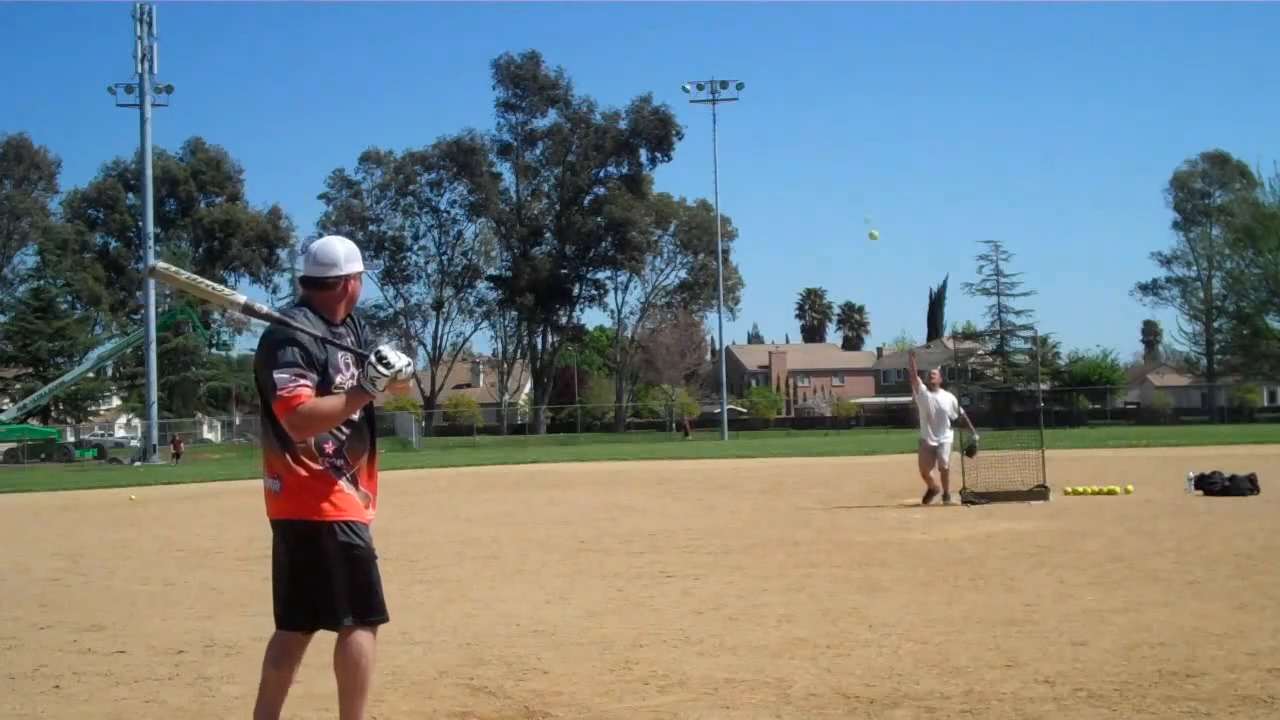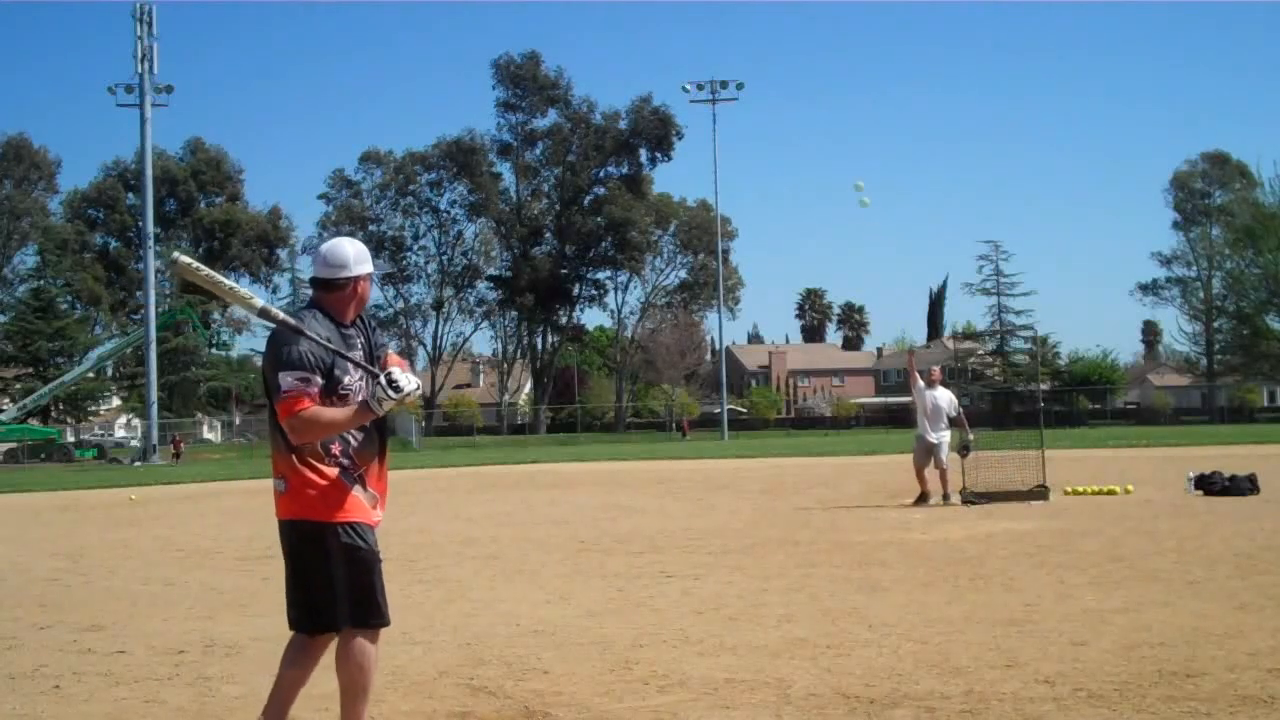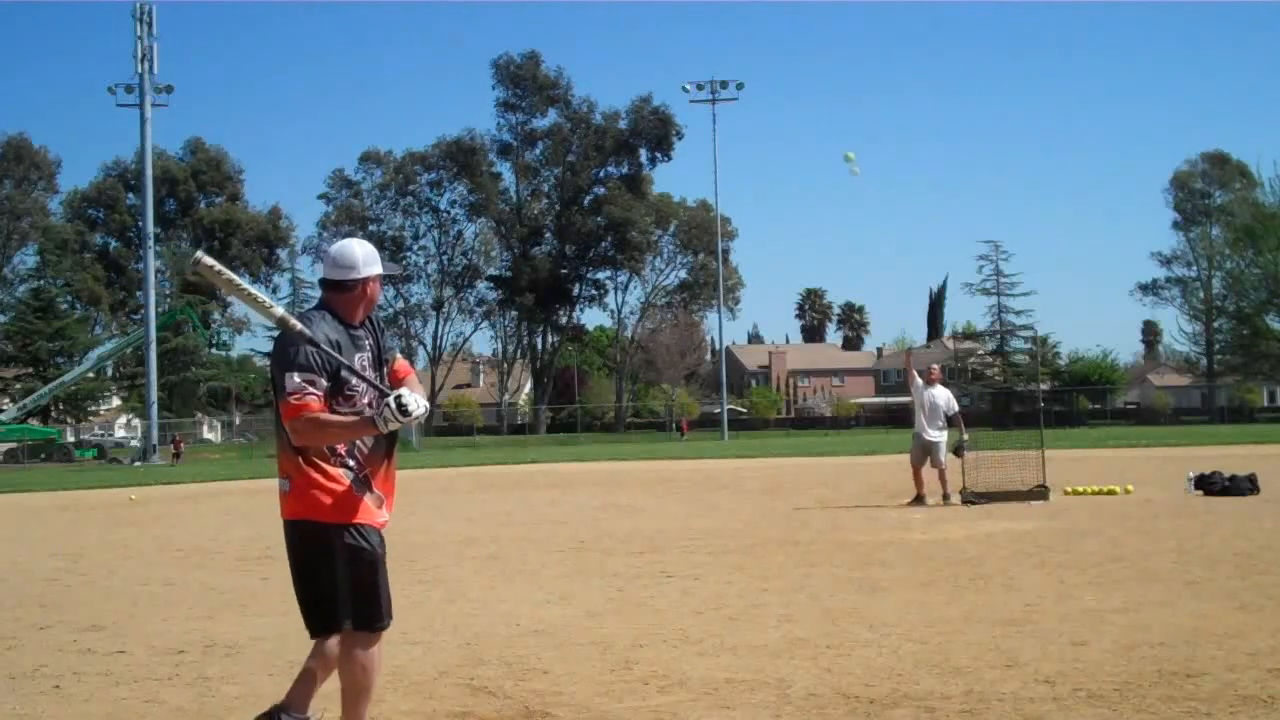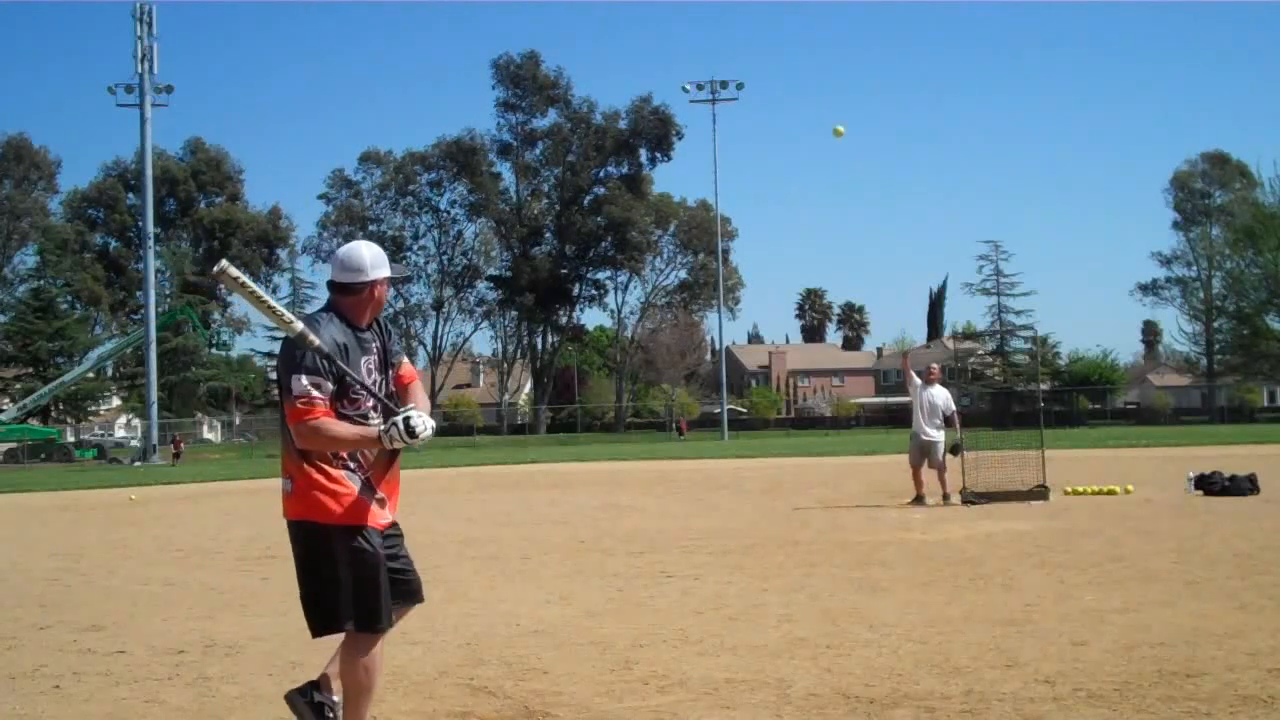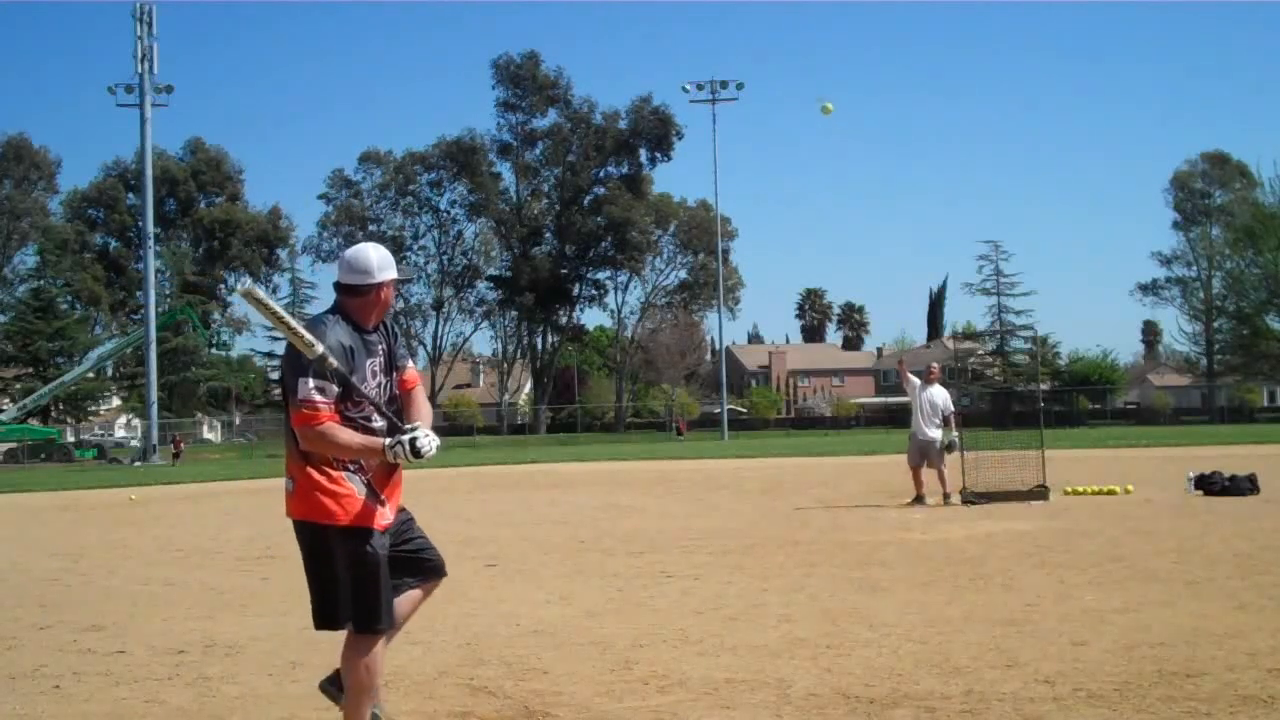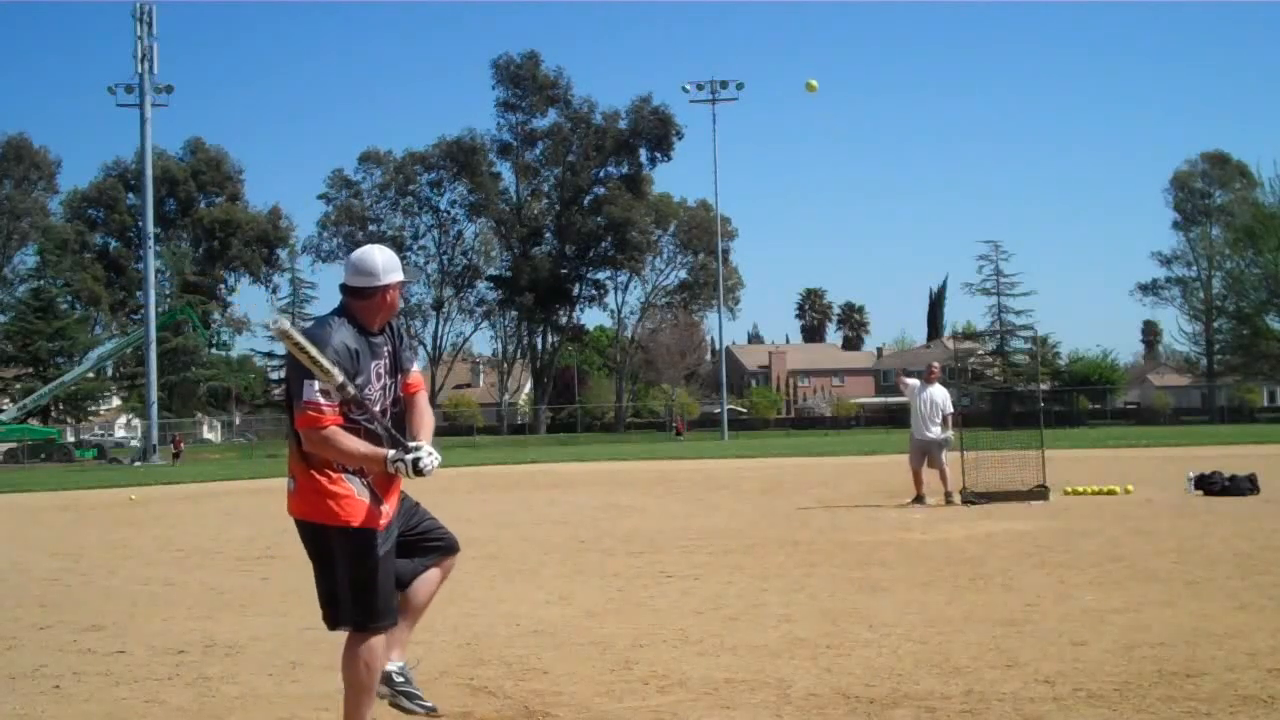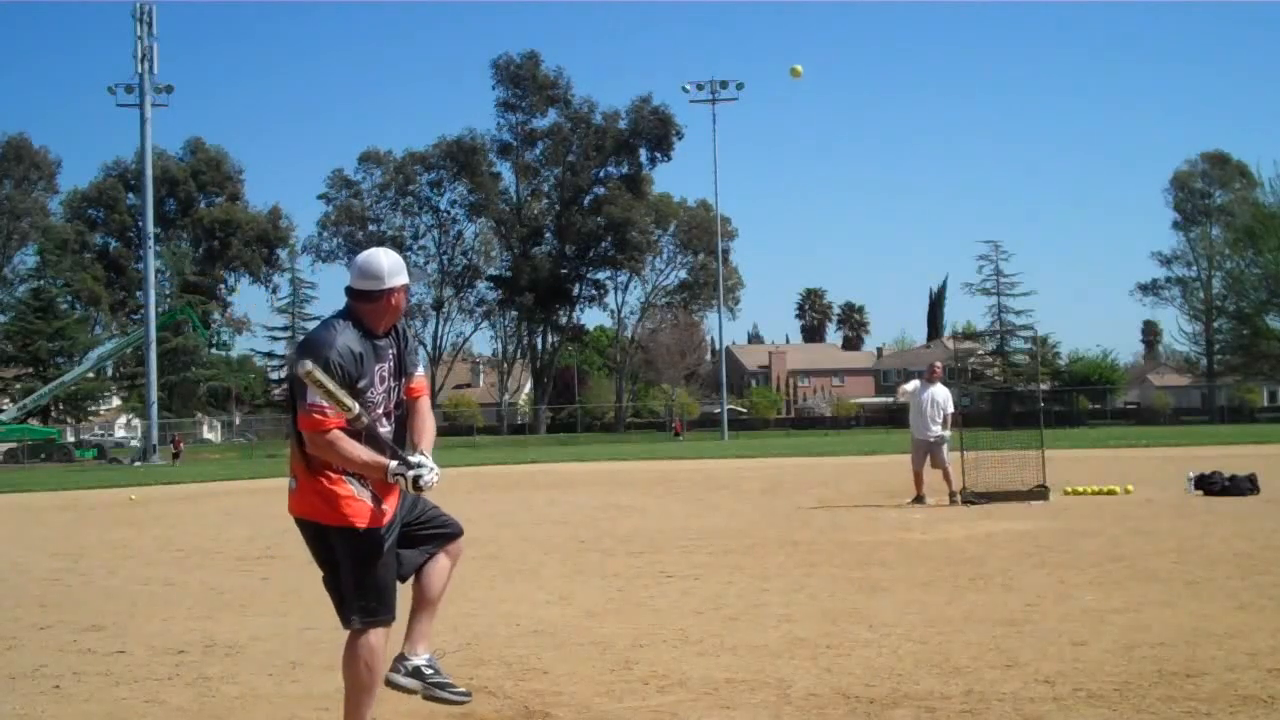
dt=0.3s
person 1, frame 1
left shoulder: (351, 328)
right shoulder: (289, 337)
left elbow: (401, 386)
right elbow: (299, 421)
left wrist: (398, 369)
right wrist: (367, 387)
left hip: (324, 499)
right hip: (317, 501)
left knee: (297, 623)
right knee: (360, 619)
person 1, frame 2
left shoulder: (362, 328)
right shoulder: (298, 338)
left elbow: (400, 375)
right elbow: (300, 425)
left wrist: (405, 384)
right wrist: (372, 405)
left hip: (349, 499)
right hip: (323, 502)
left knee: (320, 624)
right knee: (362, 622)
person 1, frame 3
left shoulder: (372, 329)
right shoulder: (307, 339)
left elbow: (407, 380)
right elbow: (302, 427)
left wrist: (412, 398)
right wrist: (377, 421)
left hip: (359, 500)
right hip: (327, 504)
left knee: (347, 621)
right knee: (365, 624)
person 1, frame 4
left shoulder: (379, 331)
right shoulder: (317, 339)
left elbow: (410, 384)
right elbow: (308, 429)
left wrist: (416, 416)
right wrist: (384, 436)
left hip: (370, 499)
right hip: (331, 503)
left knee: (402, 594)
right knee: (368, 623)
person 1, frame 5
left shoulder: (384, 333)
right shoulder: (323, 341)
left elbow: (413, 390)
right elbow: (313, 433)
left wrist: (419, 432)
right wrist: (389, 448)
left hip: (374, 497)
right hip: (334, 503)
left knee: (426, 572)
right knee: (369, 623)
left ankle: (352, 678)
person 1, frame 6
left shoulder: (392, 334)
right shoulder: (328, 344)
left elbow: (416, 394)
right elbow: (317, 436)
left wrist: (421, 447)
right wrist: (392, 460)
left hip: (378, 493)
right hip: (335, 501)
left knee: (441, 550)
right knee: (370, 623)
left ankle: (391, 663)
person 1, frame 7
left shoulder: (397, 336)
right shoulder: (330, 346)
left elbow: (418, 399)
right elbow: (321, 439)
left wrist: (421, 458)
right wrist: (393, 469)
left hip: (381, 492)
right hip: (336, 500)
left knee: (446, 537)
right knee: (373, 620)
left ankle: (414, 659)
